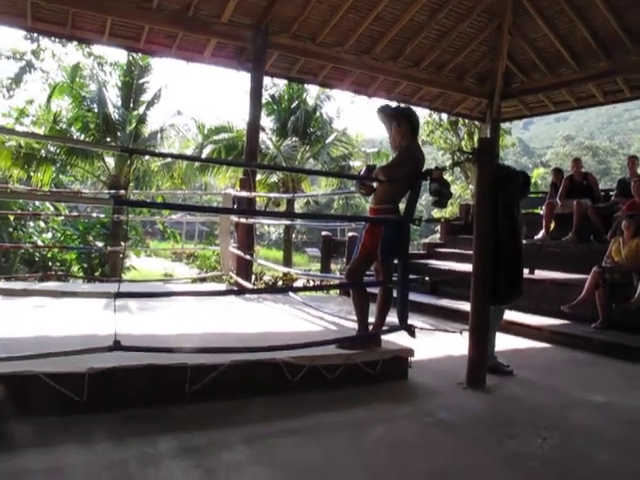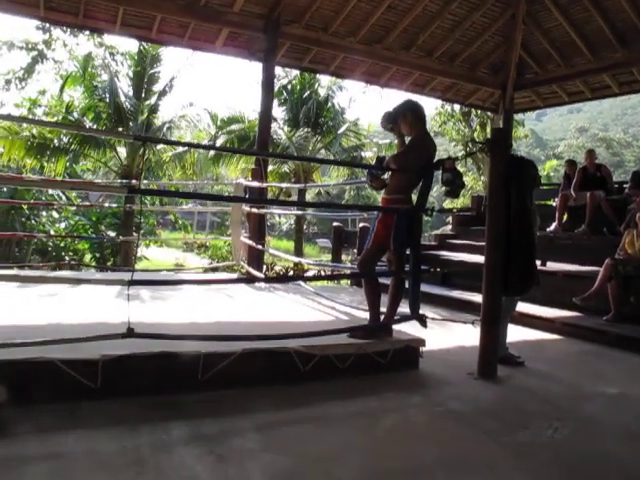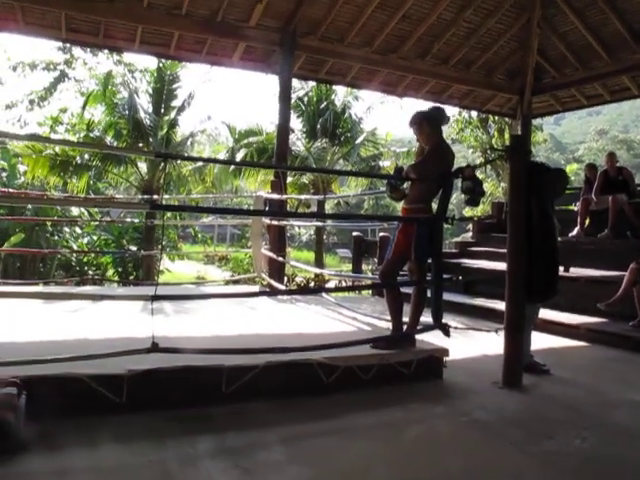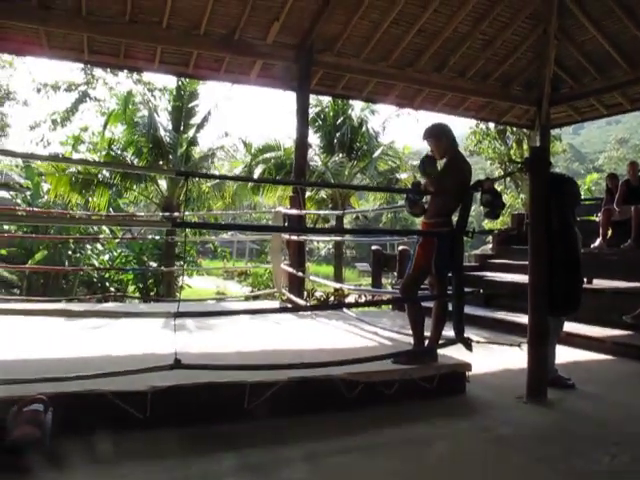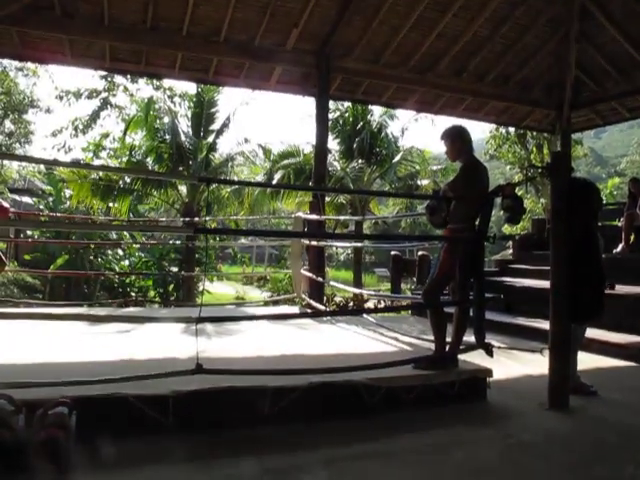
dt=0.7s
person 1, frame 1
left shoulder: (410, 151)
right shoulder: (412, 152)
left elbow: (387, 172)
left wrist: (375, 172)
left hip: (383, 219)
right hip: (388, 219)
left knee: (354, 274)
right knee: (384, 277)
left ankle: (364, 334)
right ankle: (373, 334)
person 1, frame 2
left shoulder: (420, 140)
right shoulder: (424, 142)
left elbow: (397, 161)
left wrist: (386, 161)
right wrist: (398, 136)
left hip: (395, 209)
right hip: (402, 209)
left knee: (365, 264)
right knee: (397, 268)
left ankle: (375, 323)
right ankle: (385, 323)
person 1, frame 3
left shoulder: (437, 149)
right shoulder: (443, 151)
left elbow: (415, 171)
left wrist: (405, 171)
left hip: (416, 219)
right hip: (423, 218)
left knee: (387, 274)
right knee: (418, 277)
left ankle: (398, 334)
right ankle: (409, 334)
person 1, frame 4
left shoulder: (454, 162)
right shoulder: (460, 164)
left elbow: (433, 185)
left wrist: (424, 184)
right wrist: (424, 207)
left hip: (436, 233)
right hip: (443, 232)
left knee: (408, 288)
right knee: (439, 290)
left ankle: (420, 349)
right ankle: (431, 348)
person 1, frame 5
left shoulder: (469, 168)
right shoulder: (478, 169)
left elbow: (449, 191)
left wrist: (443, 193)
left hip: (458, 238)
right hip: (467, 238)
left knee: (431, 293)
right knee: (461, 296)
left ankle: (440, 354)
right ankle: (451, 354)
person 2, frame 1
left shoulder: (507, 206)
right shoulder: (506, 206)
right elbow: (510, 236)
left hip: (503, 262)
right hip: (502, 263)
left knee: (496, 307)
right knee: (496, 307)
left ankle: (487, 356)
right ankle: (487, 358)
person 2, frame 2
left shoulder: (520, 196)
right shoulder: (518, 196)
right elbow: (524, 226)
left hip: (515, 251)
right hip: (515, 252)
left knee: (509, 296)
right knee: (510, 296)
left ankle: (500, 347)
right ankle: (499, 349)
person 2, frame 3
left shoulder: (537, 204)
right shoulder: (538, 205)
right elbow: (541, 233)
left hip: (535, 259)
right hip: (537, 260)
left knee: (529, 307)
right knee: (530, 307)
left ankle: (524, 355)
right ankle: (524, 358)
person 2, frame 4
left shoulder: (559, 219)
right shoulder: (559, 220)
right elbow: (564, 251)
left hip: (557, 276)
right hip: (558, 277)
left knee: (551, 325)
right knee: (552, 325)
left ankle: (549, 370)
right ankle: (549, 373)
person 2, frame 5
left shoulder: (570, 195)
right shoulder: (583, 194)
left hip: (577, 264)
right hip: (582, 266)
left knee: (575, 320)
right knee: (577, 320)
left ankle: (570, 374)
right ankle: (571, 377)
